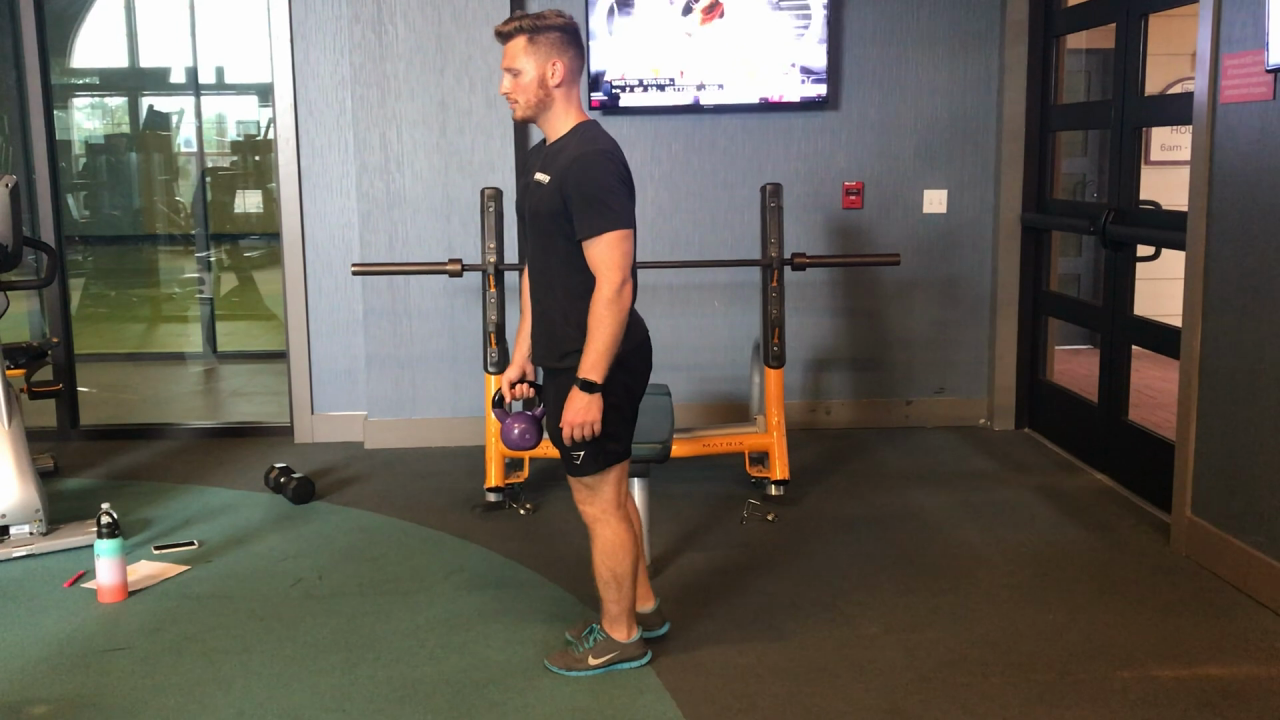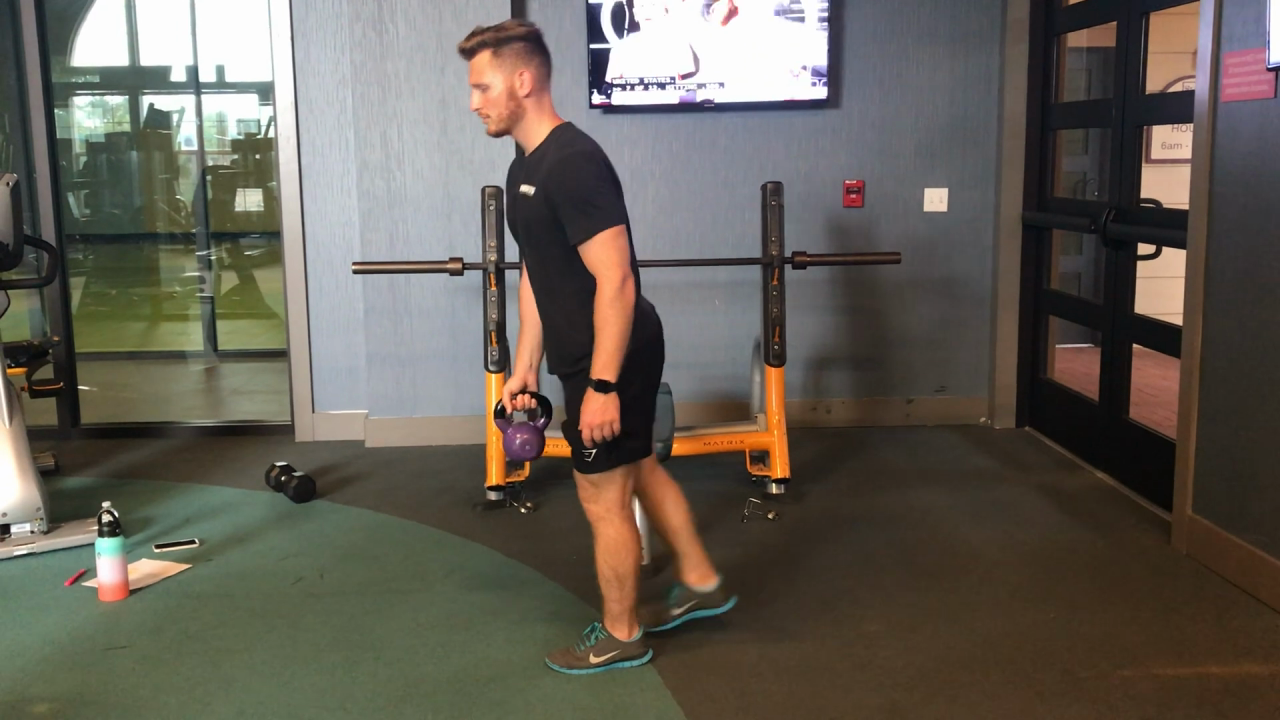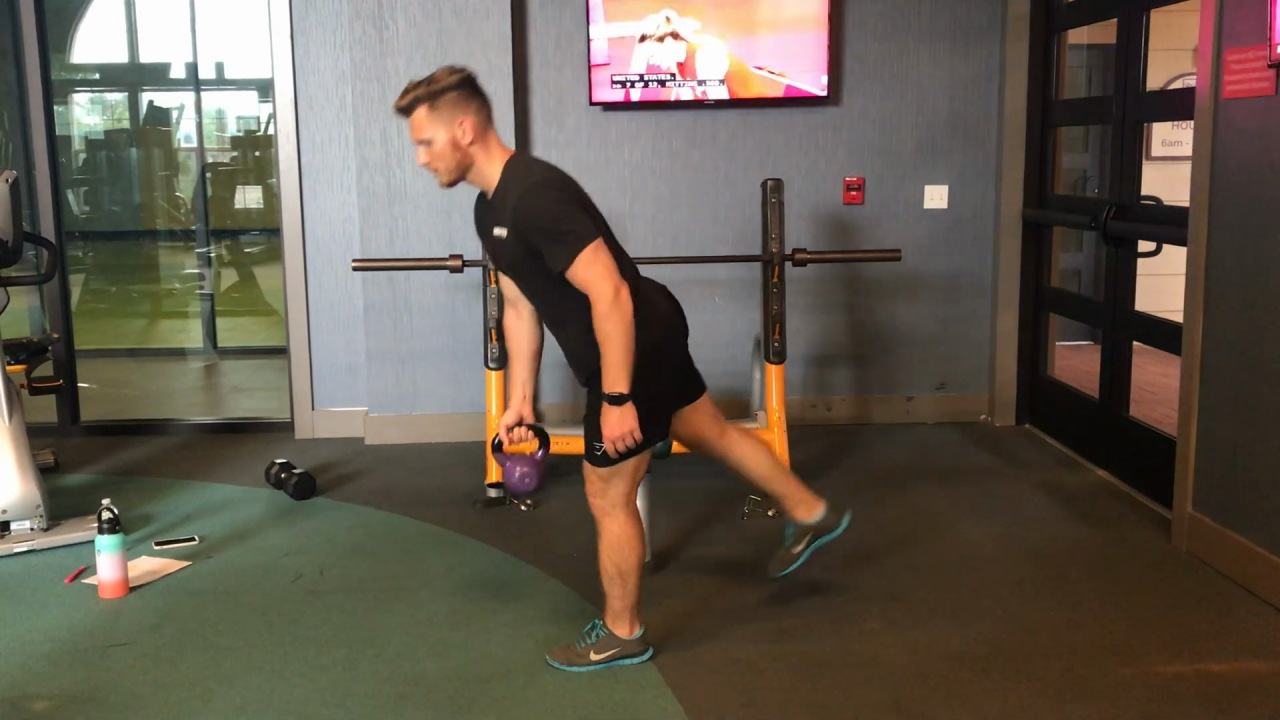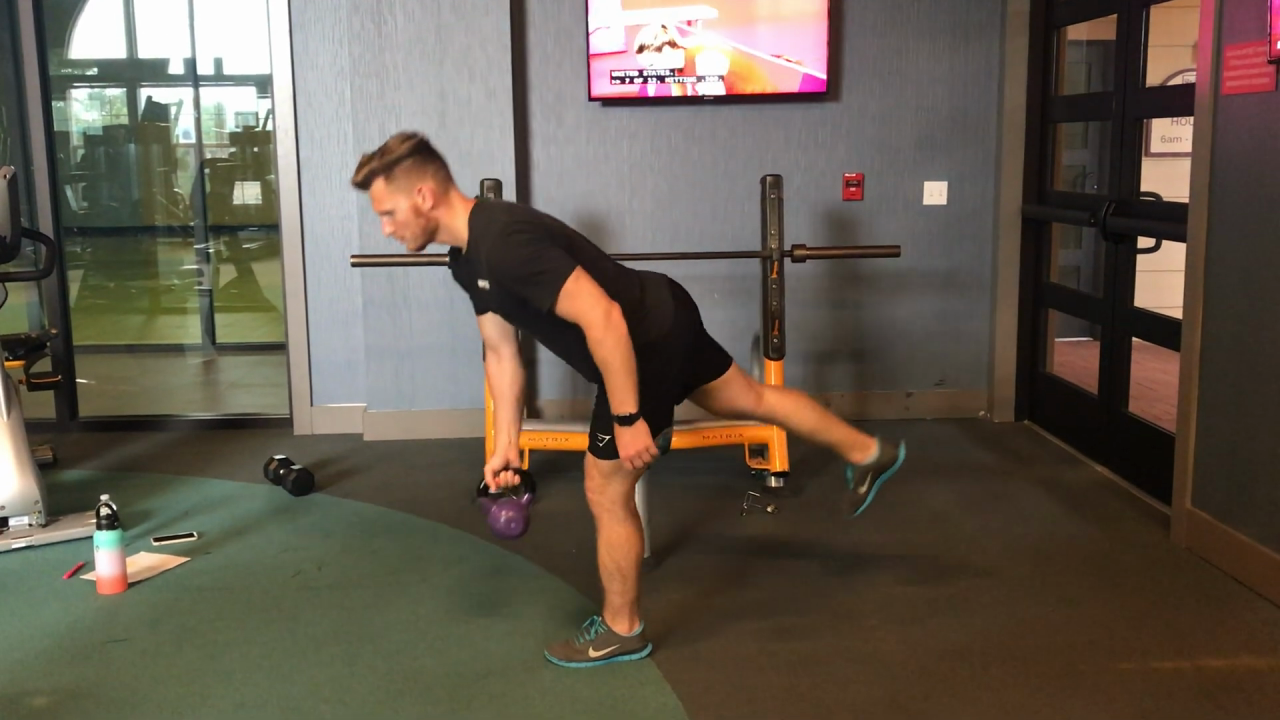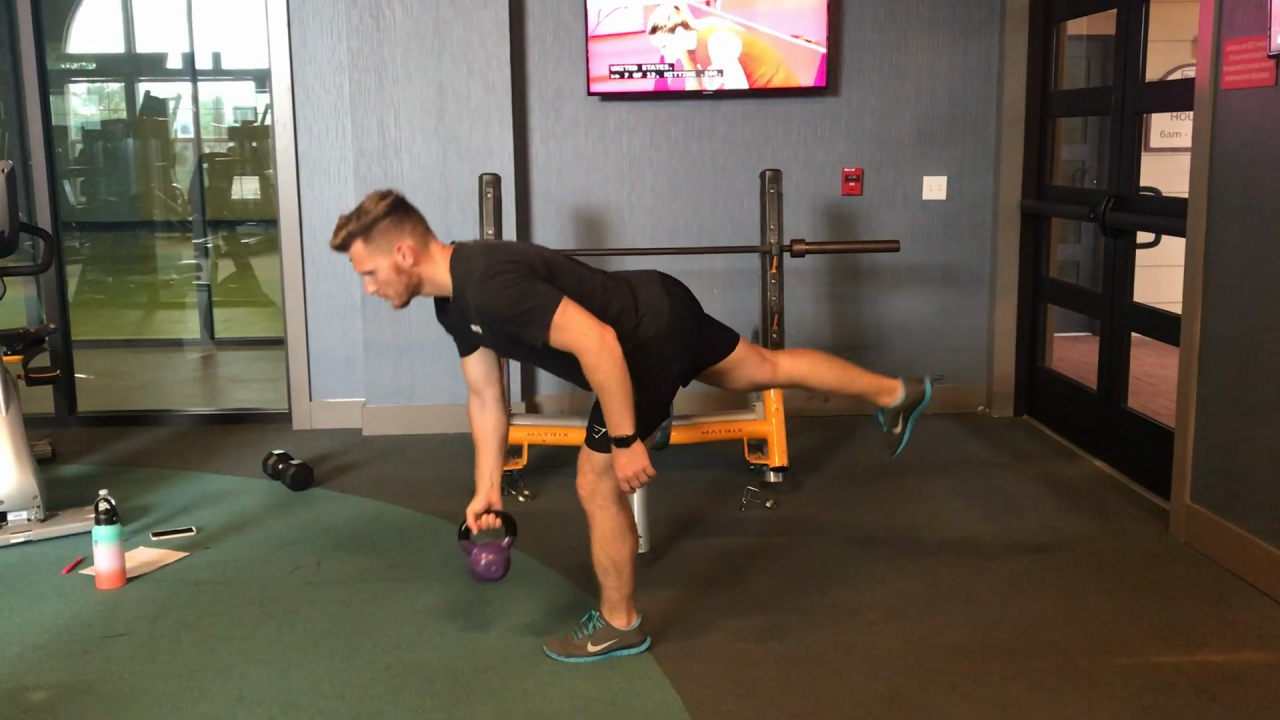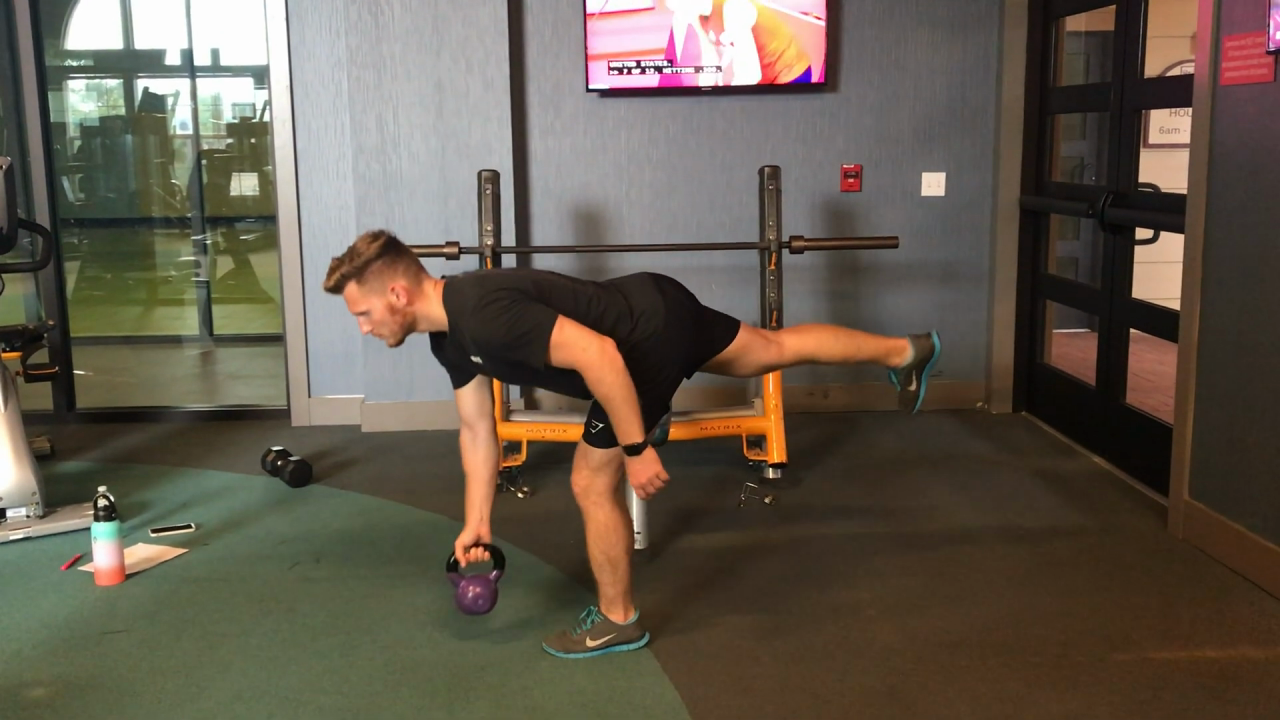
dt=0.3s
person 1, frame 1
left shoulder: (592, 160)
right shoulder: (543, 157)
left elbow: (615, 285)
left wrist: (589, 384)
right wrist: (523, 352)
left hip: (596, 364)
right hip: (568, 359)
left knee: (598, 500)
right knee: (606, 492)
left ankle: (621, 639)
right ankle: (639, 605)
person 1, frame 2
left shoulder: (571, 164)
right shoulder: (525, 168)
left elbow: (616, 282)
right elbow: (536, 276)
left wrist: (602, 386)
right wrist: (524, 367)
left hip: (611, 358)
right hip: (603, 355)
left knee: (603, 498)
right knee: (640, 473)
left ankle: (621, 637)
right ankle: (701, 582)
person 1, frame 3
left shoulder: (535, 196)
right shoulder: (491, 206)
left elbow: (609, 295)
right elbow: (520, 307)
left wrist: (615, 399)
right wrist: (519, 401)
left hip: (635, 347)
right hip: (643, 338)
left knee: (608, 493)
right knee: (710, 433)
left ankle: (621, 635)
right ankle: (811, 513)
person 1, frame 4
left shoulder: (504, 243)
right shoulder: (468, 257)
left elbow: (604, 319)
right elbow: (501, 353)
left wrist: (627, 420)
right wrist: (505, 445)
left hip: (650, 336)
right hip: (661, 320)
left knee: (606, 489)
right knee: (748, 399)
left ankle: (621, 631)
right ankle: (865, 454)
person 1, frame 5
left shoulder: (491, 284)
right shoulder: (455, 301)
left elbow: (598, 344)
right elbow: (485, 397)
left wrist: (623, 442)
right wrist: (487, 489)
left hip: (650, 337)
right hip: (659, 311)
left knee: (598, 484)
right knee: (764, 369)
left ankle: (618, 625)
right ankle: (892, 393)
person 1, frame 6
left shoulder: (485, 316)
right shoulder: (450, 336)
left elbow: (598, 357)
right elbow: (477, 430)
left wrist: (637, 448)
right wrist: (477, 523)
left hip: (650, 334)
right hip: (657, 308)
left knee: (591, 482)
right knee: (773, 349)
left ankle: (617, 621)
right ankle: (903, 353)
